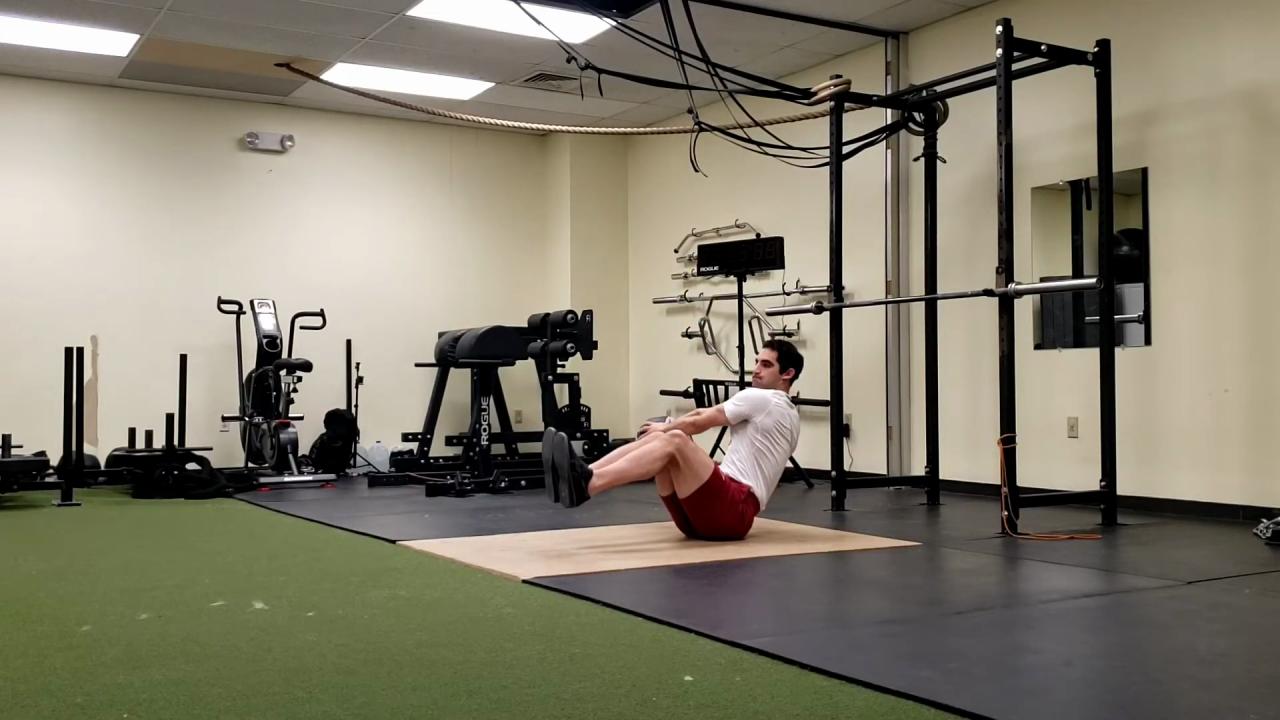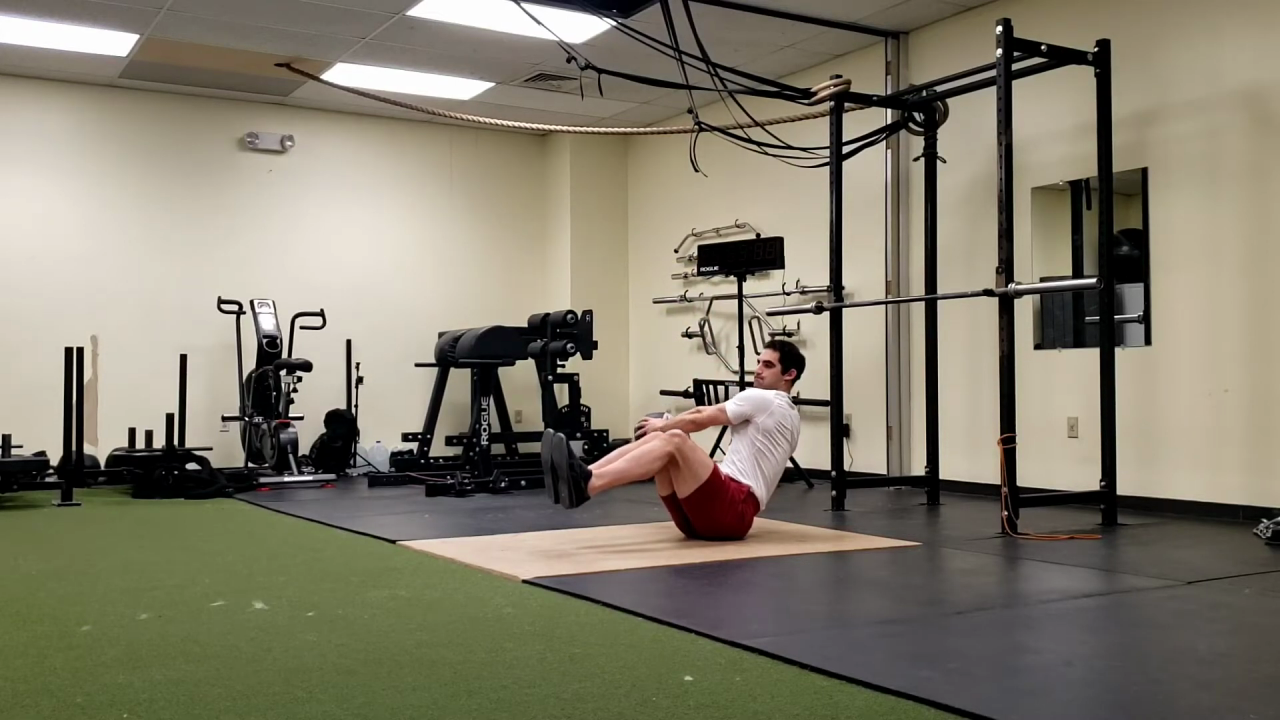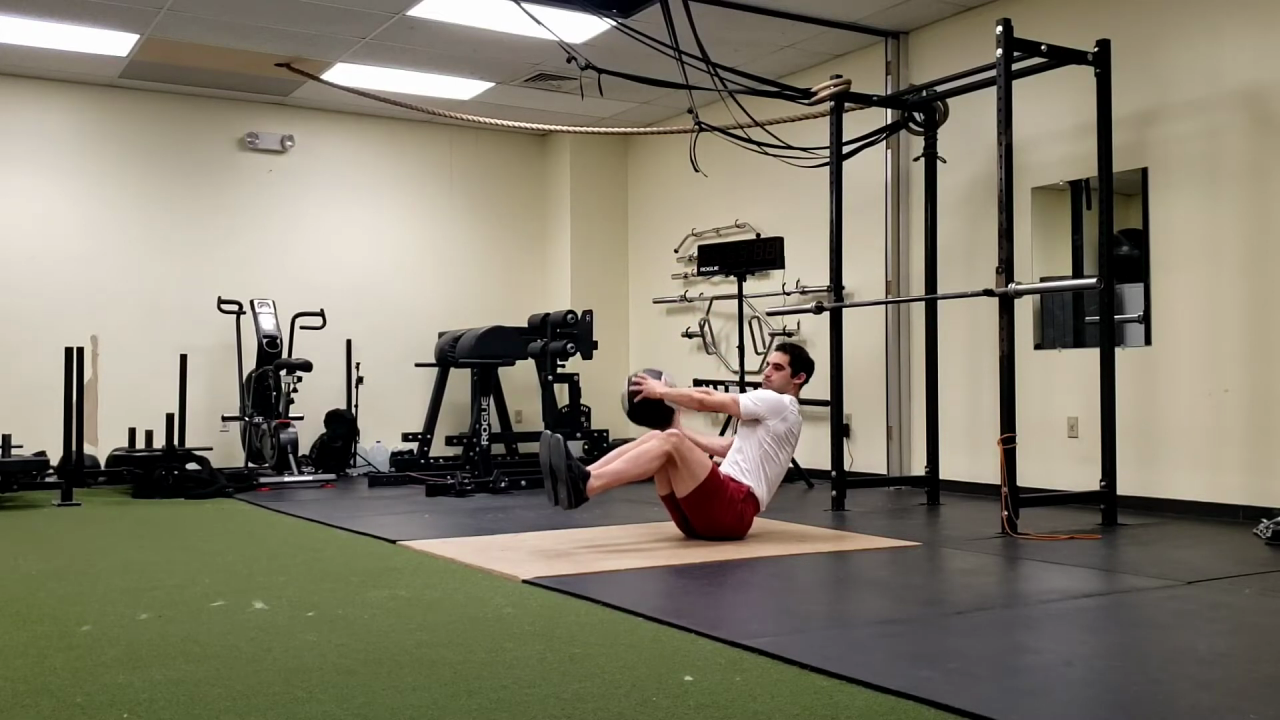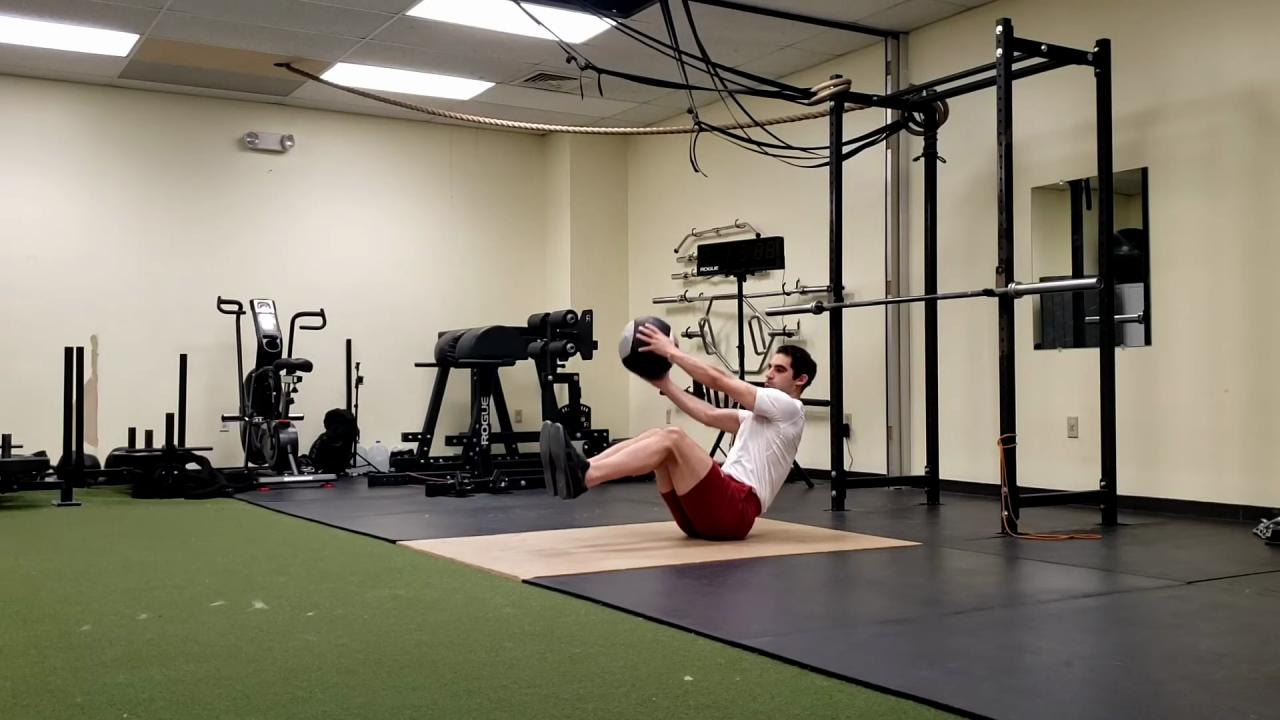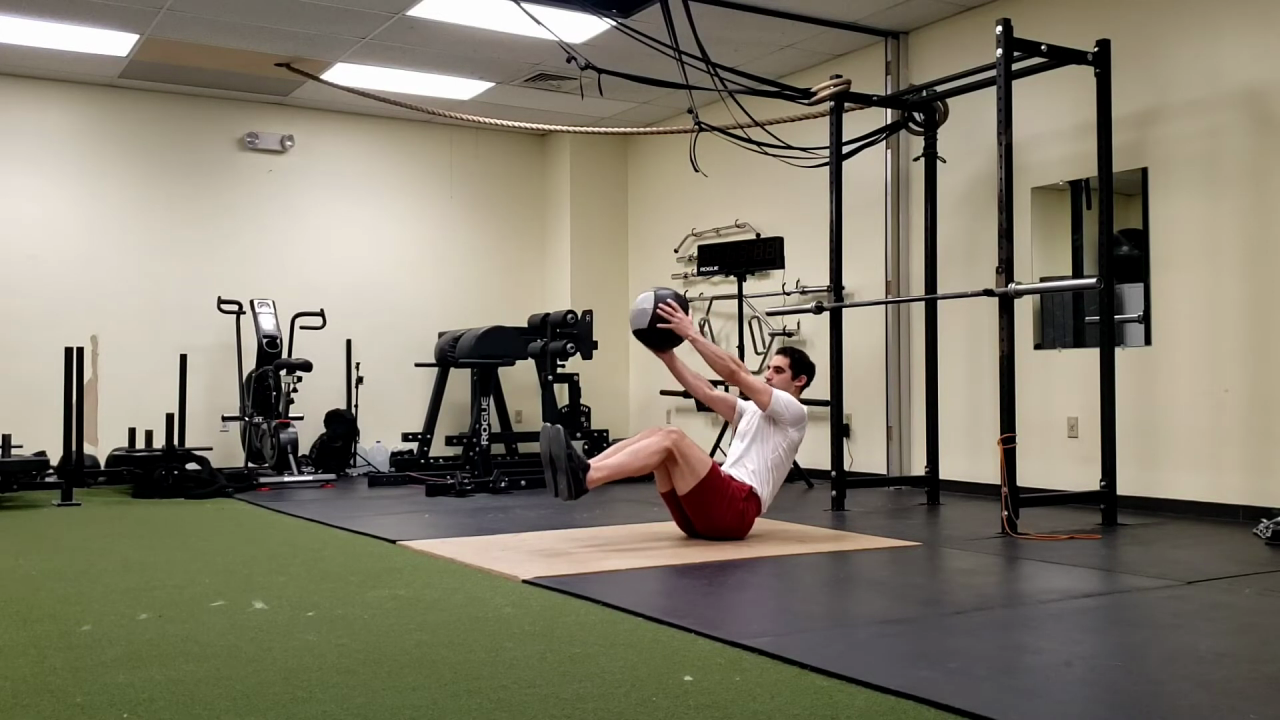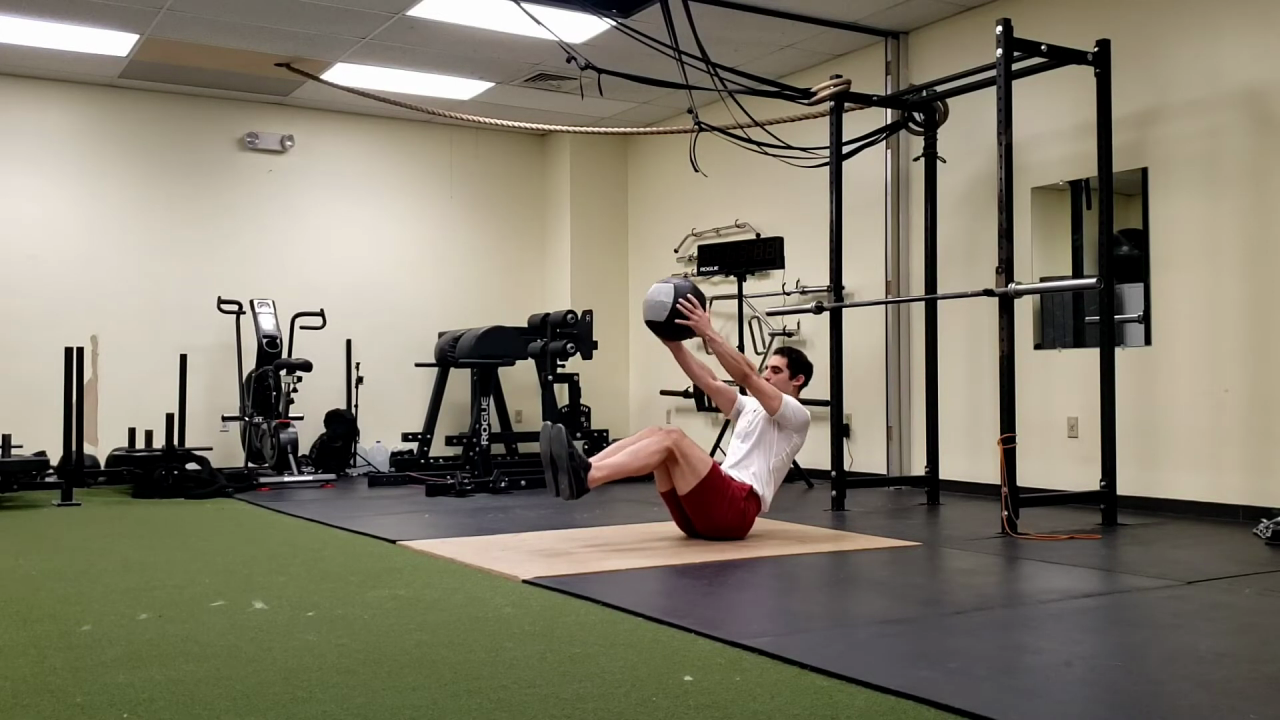
dt=0.3s
person 1, frame 1
left shoulder: (762, 398)
right shoulder: (783, 414)
left elbow: (700, 420)
left wrist: (664, 427)
left hip: (732, 510)
left knee: (675, 440)
right knee: (658, 440)
left ankle: (586, 485)
right ankle: (584, 475)
person 1, frame 2
left shoulder: (766, 400)
right shoulder: (779, 414)
left elbow: (700, 419)
left wrist: (662, 424)
left hip: (732, 510)
right hip: (707, 509)
left knee: (674, 439)
right knee: (657, 439)
left ankle: (585, 486)
right ankle: (582, 476)
person 1, frame 3
left shoulder: (777, 403)
right shoulder: (771, 413)
left elbow: (707, 400)
right elbow: (724, 448)
left wrist: (661, 391)
right wrist: (676, 426)
left hip: (732, 510)
right hip: (706, 509)
left knee: (672, 441)
right knee: (657, 437)
left ankle: (584, 487)
right ankle: (581, 477)
person 1, frame 4
left shoulder: (787, 408)
right shoulder: (760, 414)
left elbow: (718, 380)
right elbow: (709, 415)
left wrist: (670, 351)
right wrist: (663, 383)
left hip: (735, 510)
right hip: (715, 505)
left knee: (673, 436)
right knee: (658, 434)
left ankle: (583, 477)
right ankle: (580, 469)
person 1, frame 5
left shoulder: (792, 412)
right shoulder: (754, 410)
left elbow: (735, 373)
right elbow: (708, 394)
left wrist: (691, 334)
right wrist: (667, 355)
left hip: (734, 509)
right hip: (707, 507)
left knee: (672, 438)
right knee: (658, 434)
left ankle: (583, 478)
right ankle: (581, 470)
person 1, frame 6
left shoulder: (796, 416)
right shoulder: (752, 407)
left elbow: (746, 377)
right elbow: (709, 383)
left wrist: (708, 333)
right wrist: (673, 343)
left hip: (735, 509)
right hip: (704, 508)
left knee: (672, 438)
right knee: (657, 434)
left ankle: (584, 478)
right ankle: (582, 469)
